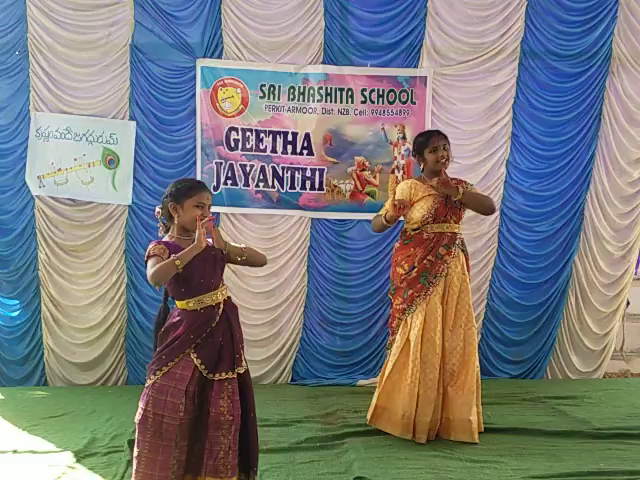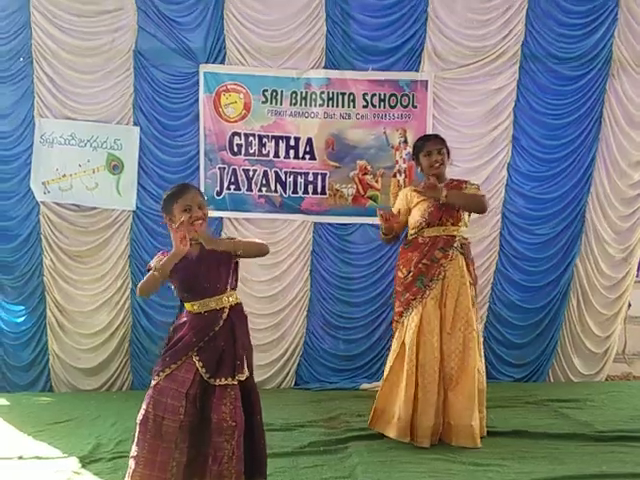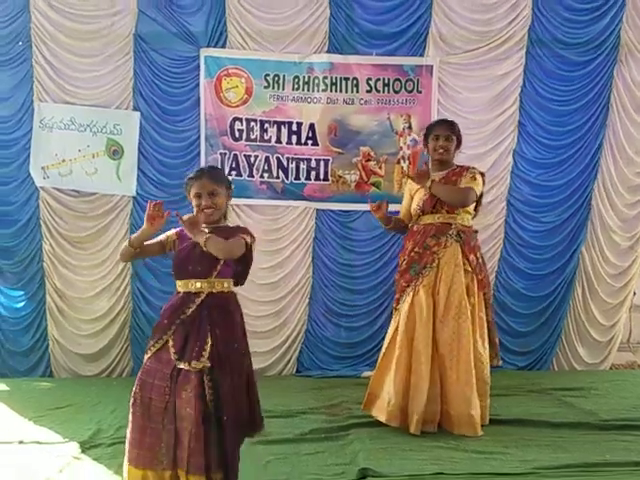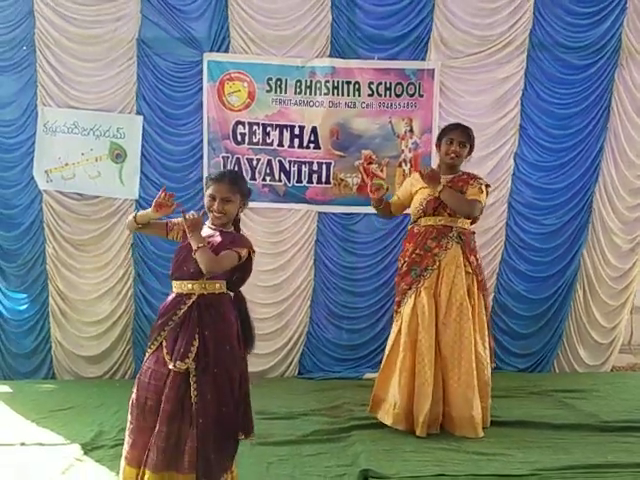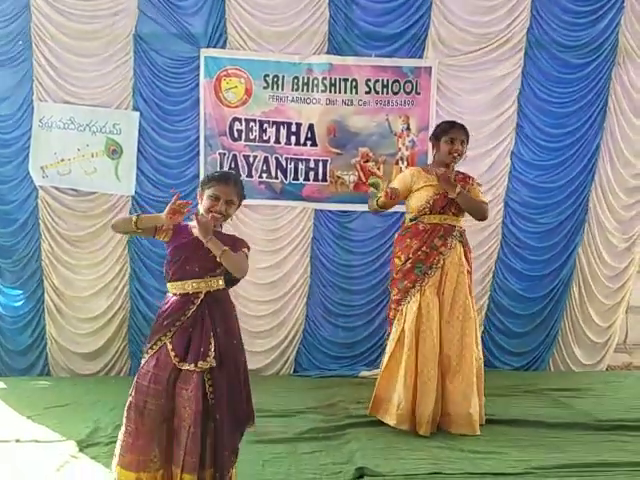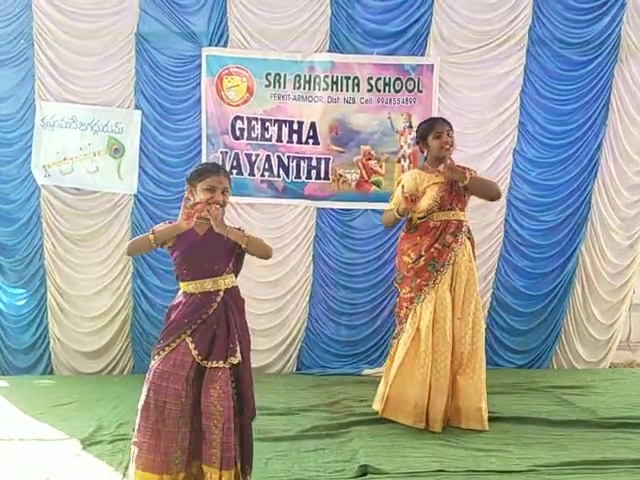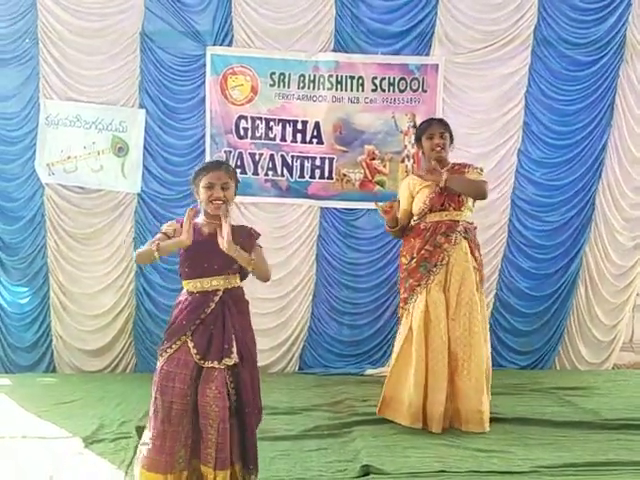
dt=0.4s
person 1, frame 1
left shoulder: (459, 185)
right shoulder: (409, 186)
left elbow: (490, 207)
right elbow: (377, 225)
left wrist: (455, 192)
right wrist: (391, 216)
left hip: (451, 269)
right hip: (416, 268)
left knee: (453, 339)
right knee: (417, 336)
left ankle: (450, 415)
right ankle: (413, 415)
person 1, frame 2
left shoulder: (463, 187)
right shoulder: (409, 194)
left elbow: (482, 205)
right elbow: (391, 236)
left wrist: (441, 194)
right wrist: (386, 227)
left hip: (456, 273)
right hip: (419, 272)
left knee: (457, 342)
right knee: (419, 339)
left ankle: (456, 419)
right ankle: (418, 418)
person 1, frame 3
left shoulder: (470, 174)
right shoulder: (414, 182)
left elbow: (463, 199)
right elbow: (404, 224)
left wrist: (430, 184)
right wrist: (385, 219)
left hip: (458, 261)
right hip: (420, 260)
left knee: (457, 330)
right knee: (417, 328)
left ankle: (457, 408)
right ankle: (417, 407)
person 1, frame 4
left shoulder: (474, 183)
right shoulder: (416, 179)
left elbow: (471, 211)
right elbow: (390, 211)
left wrist: (438, 187)
right wrist: (377, 201)
left hip: (456, 264)
right hip: (419, 261)
left knee: (457, 332)
right knee: (418, 329)
left ankle: (457, 410)
right ankle: (419, 408)
person 1, frame 5
left shoulder: (467, 182)
right shoulder: (412, 175)
left elbow: (483, 213)
right elbow: (373, 205)
left wrist: (453, 189)
right wrist: (384, 200)
left hip: (452, 261)
right hip: (415, 259)
left knee: (453, 330)
right knee: (415, 327)
left ankle: (452, 407)
right ankle: (410, 406)
person 1, frame 6
left shoulder: (463, 173)
right shoulder: (413, 177)
left elbow: (495, 193)
right elbow: (387, 220)
left wrist: (460, 177)
right wrist: (403, 209)
left hip: (458, 258)
right hip: (422, 258)
left knee: (460, 328)
right knee: (424, 324)
left ankle: (456, 403)
right ankle: (416, 402)
person 1, frame 7
left shoulder: (465, 172)
right shoulder: (411, 182)
left elbow: (482, 191)
right elbow: (400, 230)
left wrist: (442, 178)
right wrist: (391, 220)
left hip: (461, 259)
right hip: (423, 259)
left knee: (463, 328)
right knee: (423, 326)
left ankle: (460, 405)
right ankle: (419, 404)
person 2, frame 1
left shoulder: (213, 245)
right shoulder: (161, 248)
left elbow: (260, 260)
right elbow: (155, 278)
left wrist: (223, 246)
right wrist: (195, 246)
left hip: (220, 334)
right hip: (186, 334)
left knee: (218, 415)
right knee: (167, 411)
person 2, frame 2
left shoulder: (226, 247)
right shoulder: (172, 258)
left elbow: (263, 249)
right elbow: (144, 291)
left wrist: (215, 244)
right wrist: (177, 254)
left hip: (228, 339)
right hip: (192, 340)
left knee: (225, 421)
right knee: (165, 415)
person 2, frame 3
left shoulder: (239, 234)
right shoulder: (180, 235)
left elbow: (225, 252)
right elbow: (126, 255)
left wrist: (198, 233)
right wrist: (148, 229)
left hip: (217, 324)
right hip: (180, 323)
left knee: (208, 404)
right knee: (155, 398)
person 2, frame 4
left shoulder: (238, 244)
right shoulder: (185, 228)
left elbow: (211, 267)
right elbow: (132, 225)
left wrist: (196, 236)
right wrist: (153, 212)
left hip: (210, 325)
right hip: (176, 323)
left knee: (202, 404)
right knee: (153, 398)
person 2, frame 5
left shoulder: (233, 243)
right shoulder: (174, 230)
left elbow: (239, 270)
right elbow: (118, 226)
left wrist: (208, 238)
right wrist: (162, 220)
left hip: (213, 325)
right hip: (174, 322)
left knee: (204, 404)
right knee: (152, 398)
person 2, frame 6
left shoulder: (231, 234)
right shoulder: (174, 230)
left elbow: (266, 251)
right elbow: (131, 249)
left wrist: (224, 230)
right wrist: (179, 227)
left hip: (224, 322)
right hip: (187, 319)
left knee: (220, 402)
right knee: (169, 396)
person 2, frame 7
left shoulder: (245, 235)
right shoulder: (180, 228)
left elbow: (265, 274)
right elbow: (140, 257)
left wrist: (232, 249)
right wrist: (176, 241)
left hip: (230, 323)
right hip: (189, 321)
left knee: (222, 402)
right knee: (174, 400)
